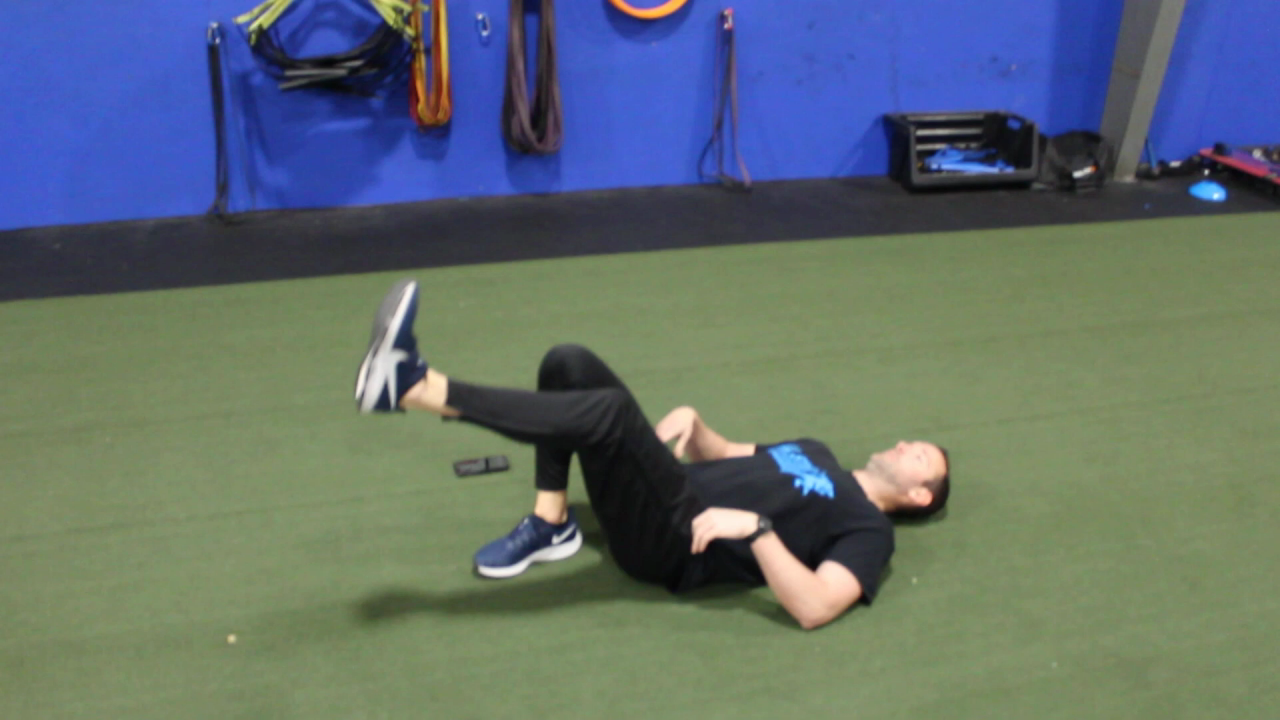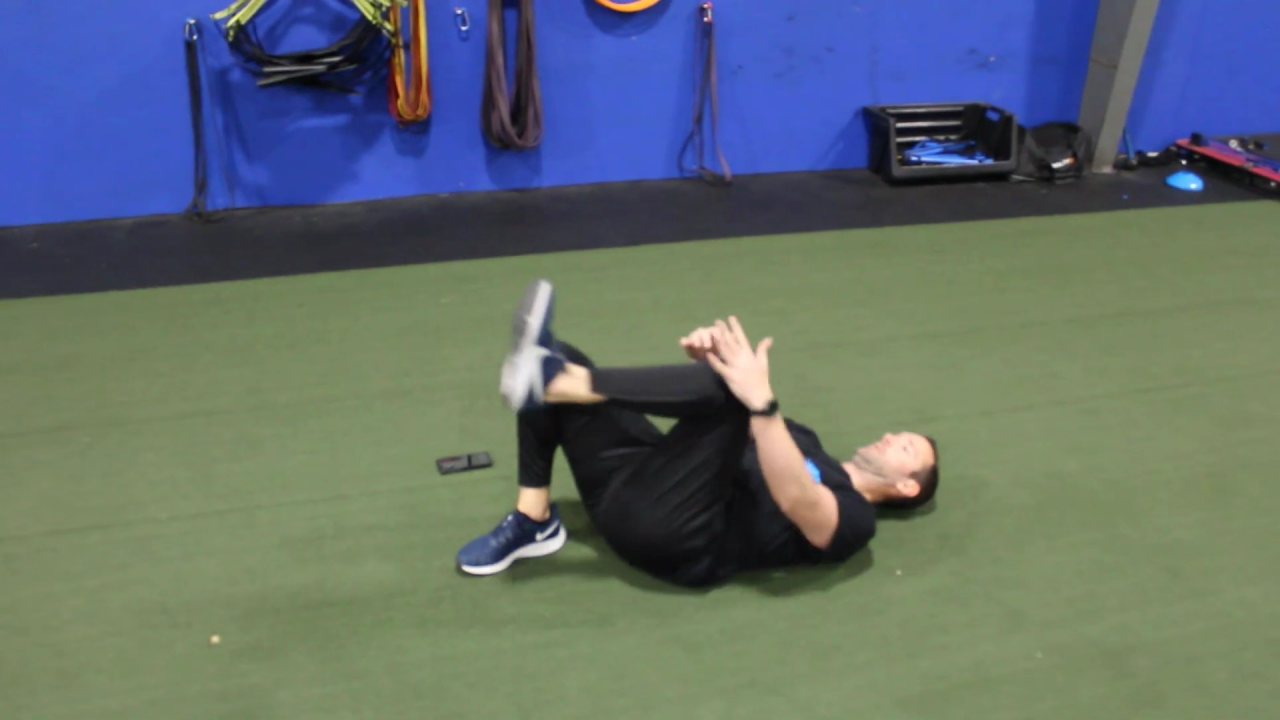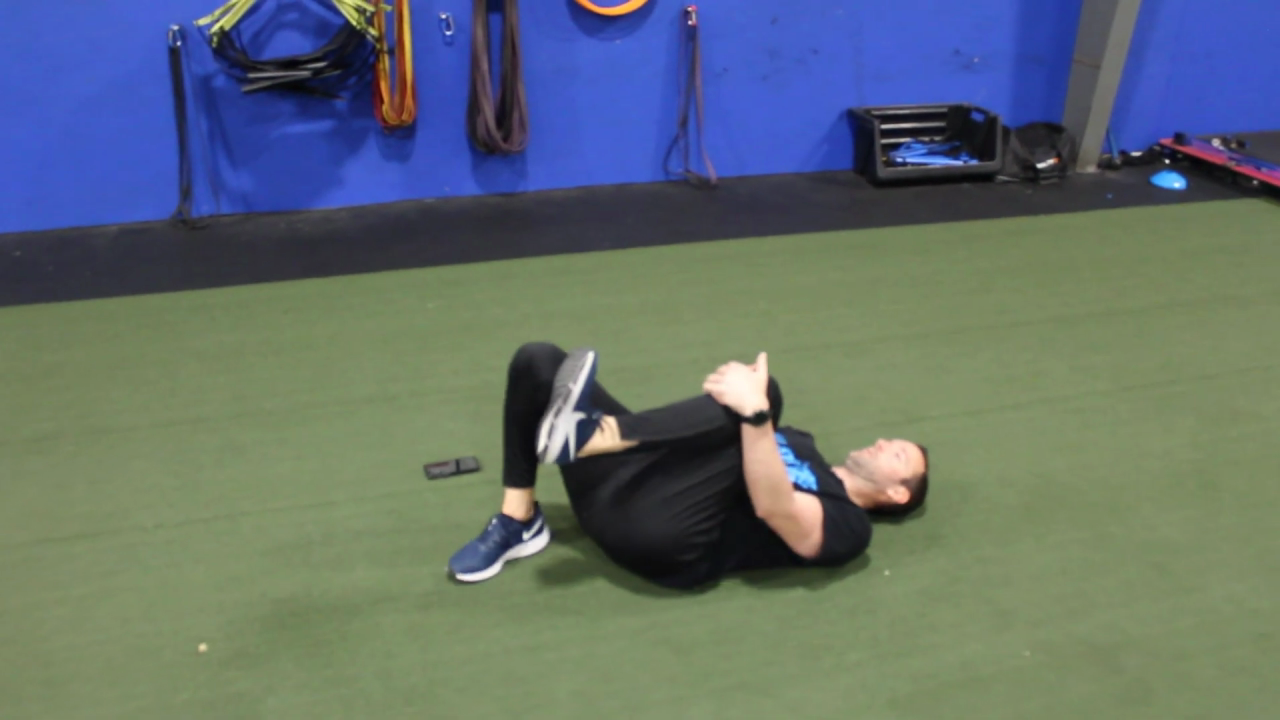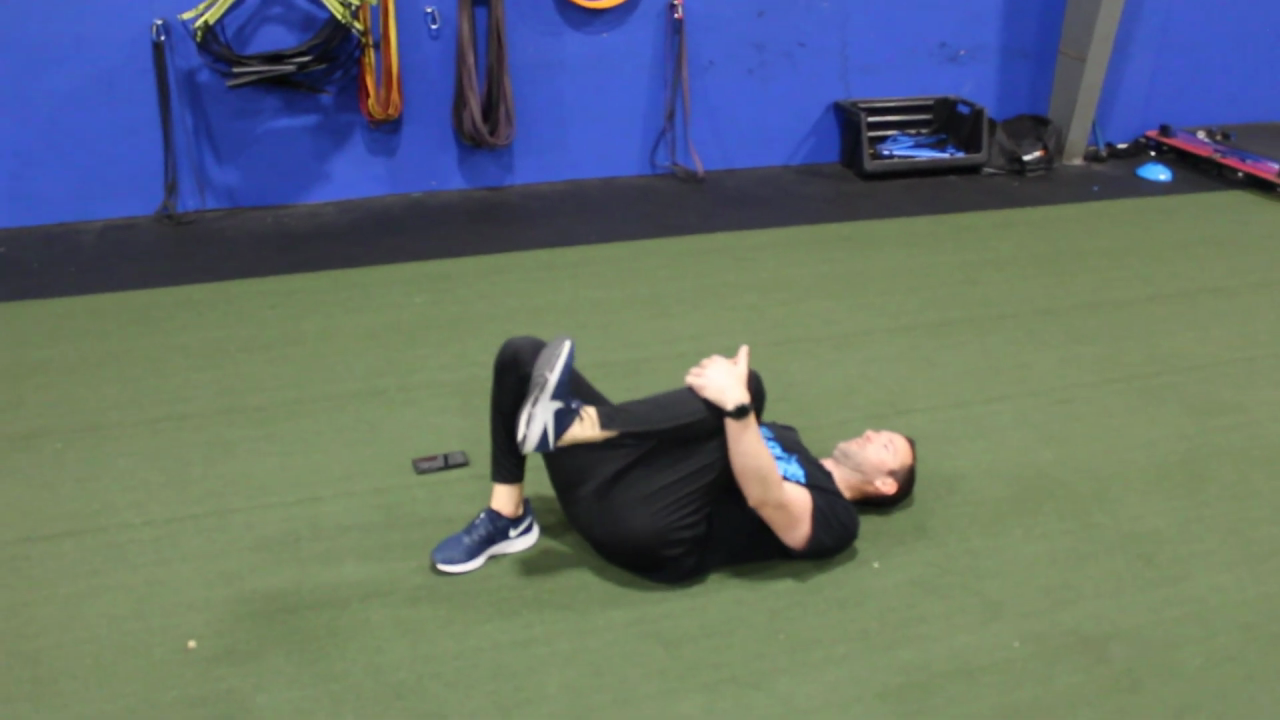
dt=0.7s
person 1, frame 1
left shoulder: (868, 531)
right shoulder: (816, 453)
left elbow: (813, 607)
right elbow: (724, 455)
left wrist: (753, 528)
right wrist: (692, 418)
left hip: (674, 539)
right hip: (677, 495)
left knee: (607, 412)
right knee: (570, 364)
left ankle: (415, 387)
right ankle: (549, 525)
person 1, frame 2
left shoulder: (854, 519)
right shoulder: (807, 444)
left elbow: (793, 496)
left wrist: (758, 399)
right wrist: (713, 356)
left hip: (672, 535)
right hip: (631, 487)
left knee: (719, 388)
right knee: (561, 364)
left ankle: (550, 381)
right ankle: (532, 520)
person 1, frame 3
left shoulder: (848, 526)
right shoulder: (799, 446)
left elbow: (773, 509)
left wrist: (755, 410)
right wrist: (735, 392)
left hip: (662, 532)
right hip: (628, 487)
left knee: (760, 403)
right knee: (538, 360)
left ankle: (591, 435)
right ankle: (516, 523)
person 1, frame 4
left shoulder: (834, 519)
right shoulder: (789, 444)
left elbow: (764, 498)
left wrist: (736, 403)
right wrist: (718, 388)
left hip: (650, 527)
right hip: (616, 477)
left knee: (744, 393)
right knee: (523, 354)
left ankle: (571, 425)
right ankle: (505, 519)
